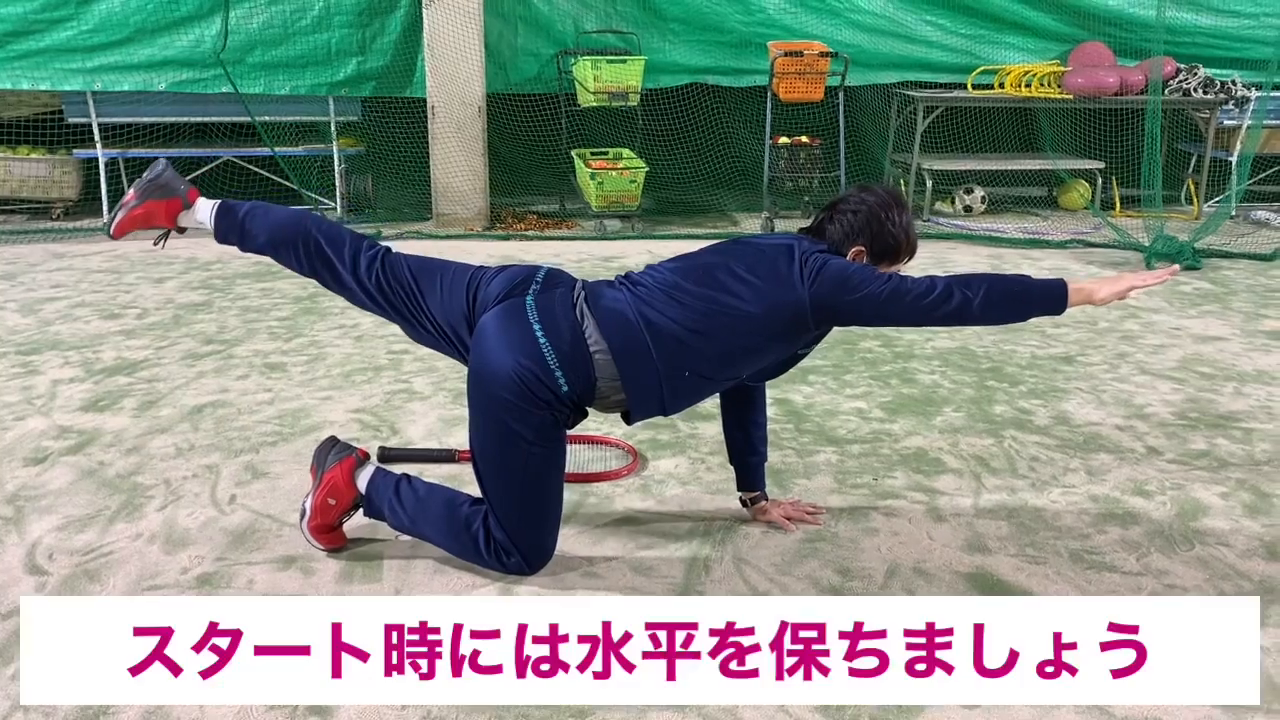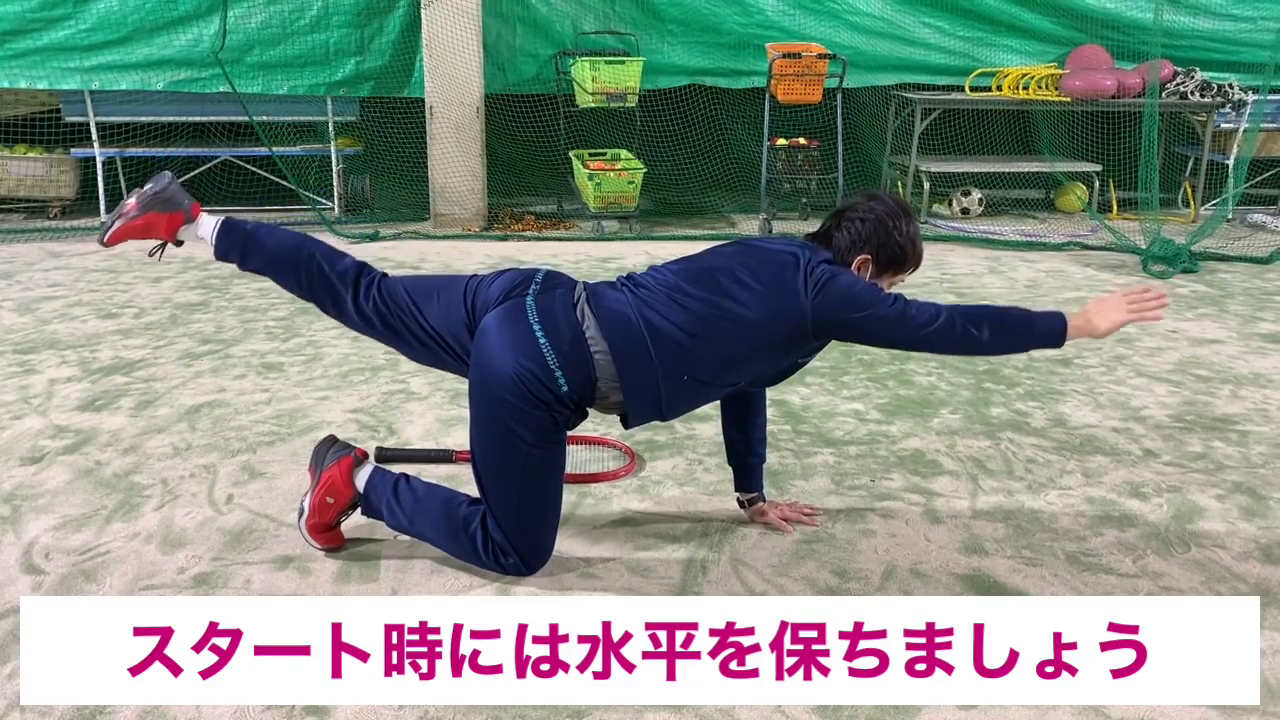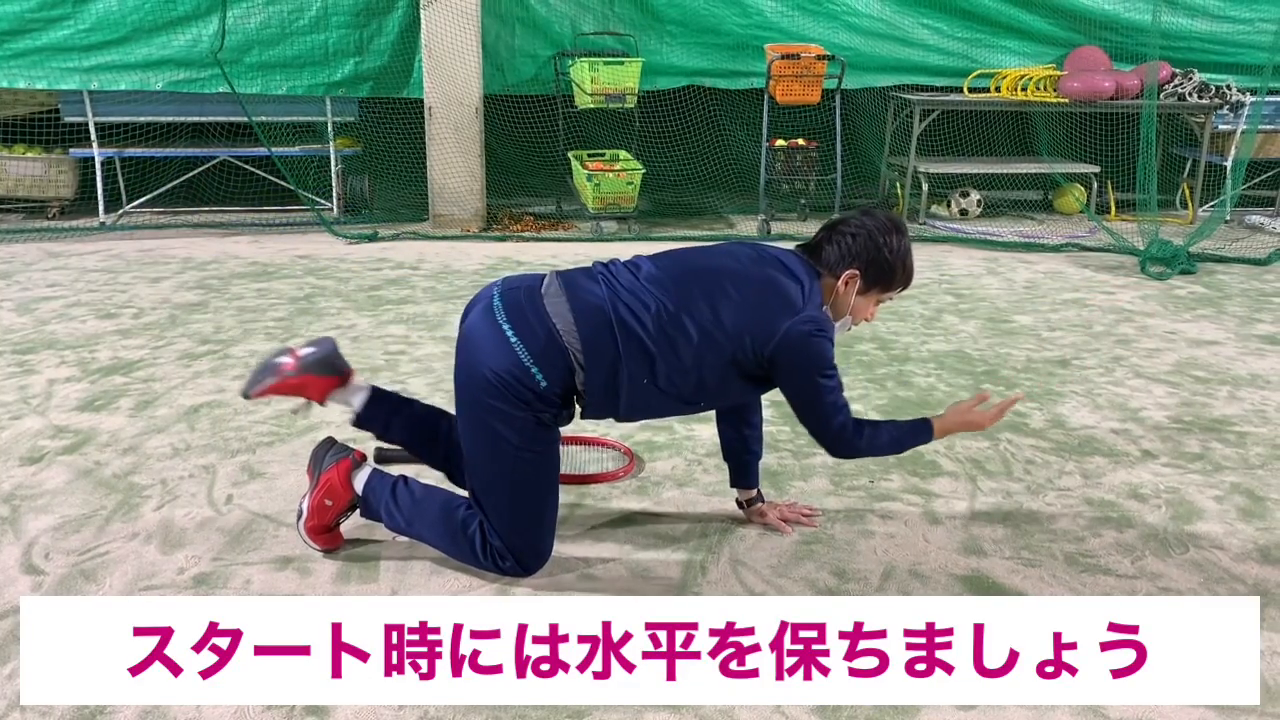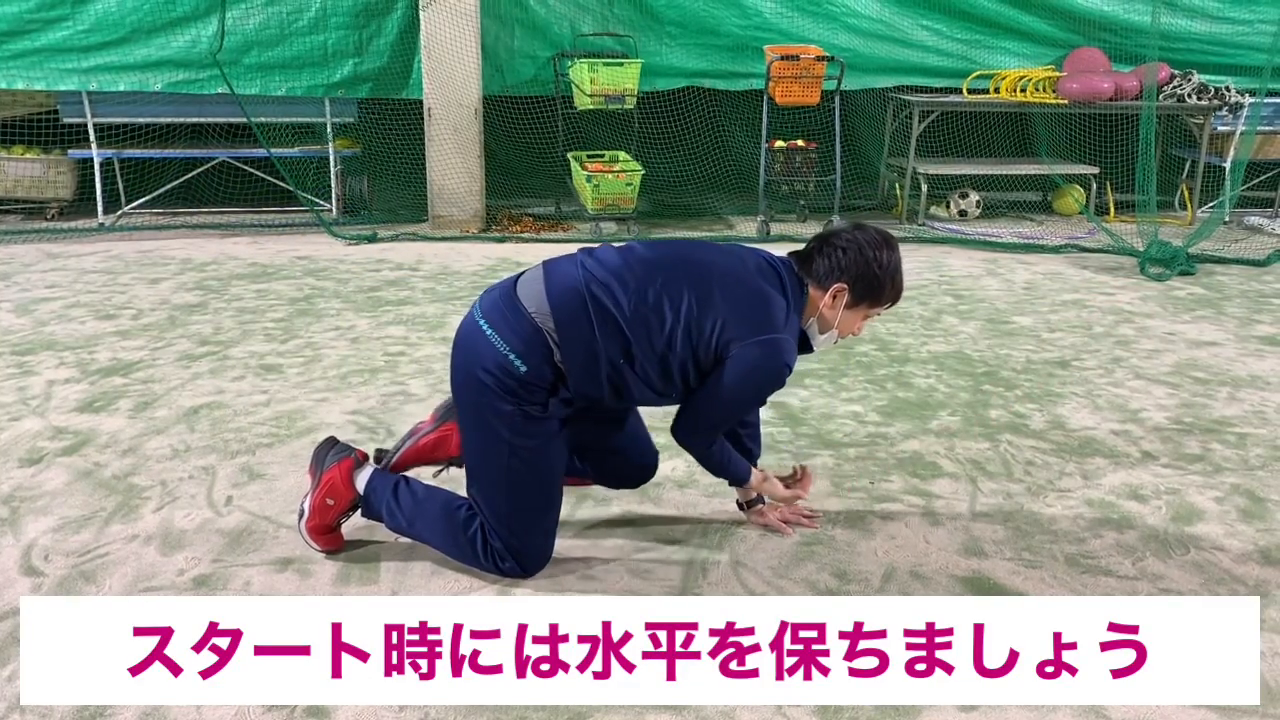
dt=0.7s
person 1, frame 1
left shoulder: (767, 258)
right shoulder: (820, 284)
left elbow: (741, 381)
right elbow: (951, 299)
left wrist: (756, 494)
right wrist: (1080, 290)
left hip: (525, 298)
right hip: (531, 367)
left knee: (364, 269)
right knee: (517, 548)
left ankle: (187, 207)
right ankle: (357, 481)
person 1, frame 2
left shoulder: (771, 262)
right shoulder: (826, 294)
left elbow: (743, 384)
right elbow: (949, 331)
left wrist: (755, 498)
right wrist: (1076, 324)
left hip: (523, 305)
right hip: (538, 371)
left knee: (362, 295)
right knee: (515, 548)
left ankle: (188, 220)
right ankle: (357, 481)
person 1, frame 3
left shoulder: (767, 269)
right shoulder: (801, 328)
left elbow: (736, 388)
right elbow: (839, 435)
left wrist: (749, 496)
right wrist: (943, 427)
left hip: (509, 312)
right hip: (520, 367)
left knee: (479, 469)
right knee: (514, 551)
left ankle: (336, 384)
right ankle: (355, 484)
person 1, frame 4
left shoulder: (766, 276)
right shoulder: (770, 346)
left elbow: (730, 397)
right elbow: (695, 431)
left wrist: (751, 498)
right wrist: (758, 483)
left hip: (516, 324)
right hip: (511, 361)
left knee: (634, 467)
right knee: (517, 556)
left ankle: (465, 437)
right ankle: (356, 482)
